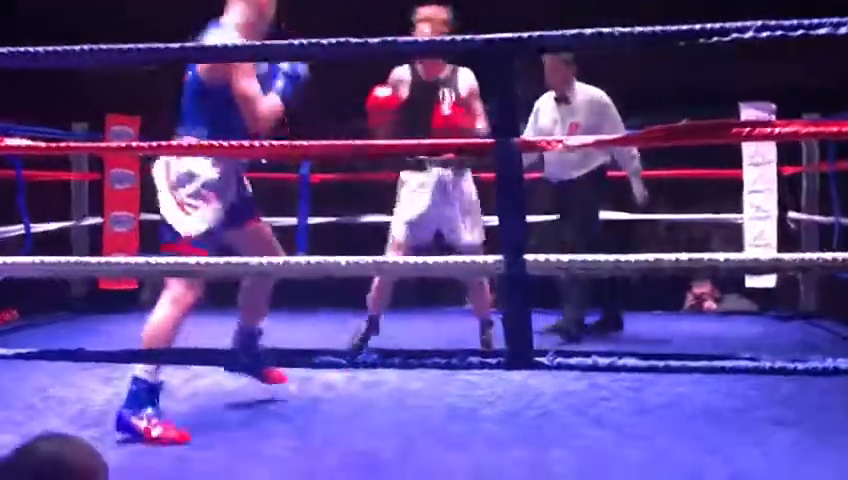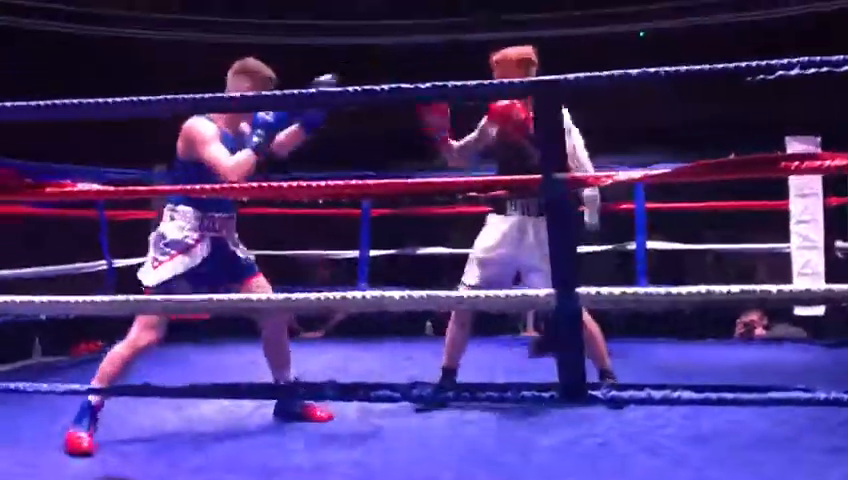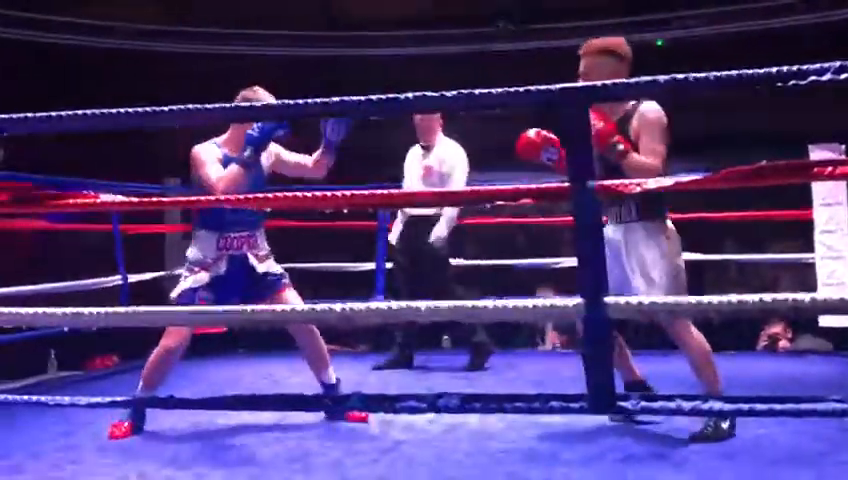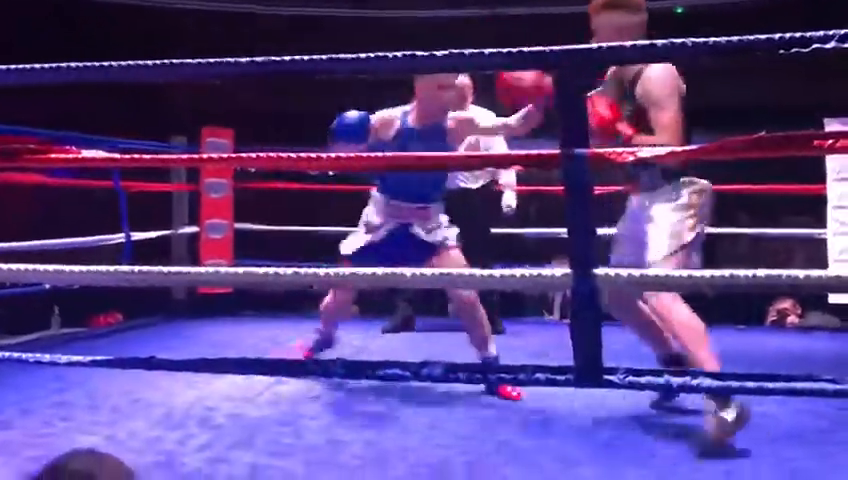
dt=1s
person 1, frame 1
left shoulder: (465, 79)
right shoulder: (402, 76)
left elbow: (482, 130)
right elbow: (383, 132)
left wrist: (464, 127)
right wrist: (380, 116)
left hip: (455, 178)
right hip: (417, 177)
left knee: (472, 255)
right knee: (396, 252)
left ankle: (485, 329)
right ankle: (371, 323)
person 1, frame 2
left shoulder: (556, 116)
right shoulder: (494, 121)
left elbow: (564, 170)
right elbow: (455, 158)
left wrist: (527, 135)
right wrist: (437, 127)
left hip: (544, 223)
right hip: (502, 221)
left ankle: (608, 377)
right ankle: (446, 380)
person 1, frame 3
left shoulder: (647, 114)
right shoulder: (599, 117)
left elbow: (651, 175)
left wrist: (609, 142)
right wrist: (557, 156)
left hip: (646, 232)
right hip: (610, 231)
left knee: (674, 322)
left ankle: (720, 411)
right ankle: (637, 386)
person 1, frame 4
left shoulder: (656, 76)
right shoulder: (617, 76)
left elbow: (671, 147)
right elbow: (593, 116)
left wrist: (618, 130)
left hip: (674, 195)
right hip: (646, 198)
left knee: (660, 297)
right knee: (618, 295)
left ankle: (726, 406)
right ankle: (676, 365)
person 2, frame 1
left shoulder: (216, 38)
right shoulder: (232, 46)
right elbow: (260, 120)
left wrist: (269, 77)
right wrist: (284, 83)
left hip: (219, 173)
right hip: (199, 174)
left knee: (269, 259)
right knee: (183, 292)
left ankle: (246, 351)
right ankle: (138, 405)
person 2, frame 2
left shoulder: (240, 129)
right shoulder: (199, 127)
left elbow: (280, 147)
right elbow: (232, 174)
left wrist: (310, 119)
right wrist: (261, 134)
left hip: (222, 240)
right hip: (183, 241)
left knee: (276, 318)
right knee: (144, 336)
left ankle: (288, 401)
right ankle: (85, 416)
person 2, frame 3
left shoulder: (268, 152)
right shoulder: (205, 152)
left elbow: (317, 170)
right elbow: (222, 189)
left wrist: (330, 140)
right wrist: (250, 151)
left hip: (255, 256)
right hip: (211, 261)
left knee: (304, 325)
right knee: (173, 343)
left ankle: (334, 398)
right ankle: (136, 414)
person 2, frame 4
left shoulder: (458, 124)
right shoulder: (388, 121)
left elbow: (514, 127)
right elbow: (339, 155)
left wrist: (536, 106)
right wrist: (343, 141)
left hip: (430, 223)
right hip: (383, 221)
left knee: (466, 297)
right knee: (340, 297)
left ankle: (493, 374)
right ankle: (322, 341)
person 3, frame 1
left shoulder: (595, 100)
right shoulder: (543, 104)
left wrist: (636, 180)
left hip: (587, 182)
right hip: (557, 186)
left knee: (577, 247)
right knee: (582, 248)
left ankle: (573, 320)
right ankle: (610, 315)
person 3, frame 2
left shoulder: (563, 128)
right shoulder: (530, 133)
left elbow: (585, 171)
right elbow: (525, 174)
left wrist: (591, 210)
right wrist: (507, 203)
left hip: (558, 206)
right hip: (537, 208)
left knee: (549, 267)
right knee: (553, 269)
left ankle: (552, 335)
right ankle: (556, 334)
person 3, frame 3
left shoulder: (452, 152)
right shoulder: (414, 153)
left elbow: (456, 193)
left wrist: (443, 226)
right wrist: (398, 226)
left hip: (436, 227)
right hip: (412, 226)
left knee: (441, 290)
right knee: (408, 291)
left ankle: (480, 345)
right ankle: (403, 352)
person 3, frame 4
left shoulder: (485, 119)
left wrist: (509, 189)
left hip: (475, 195)
left knee: (479, 256)
left ankle: (490, 316)
right ankle: (405, 314)
